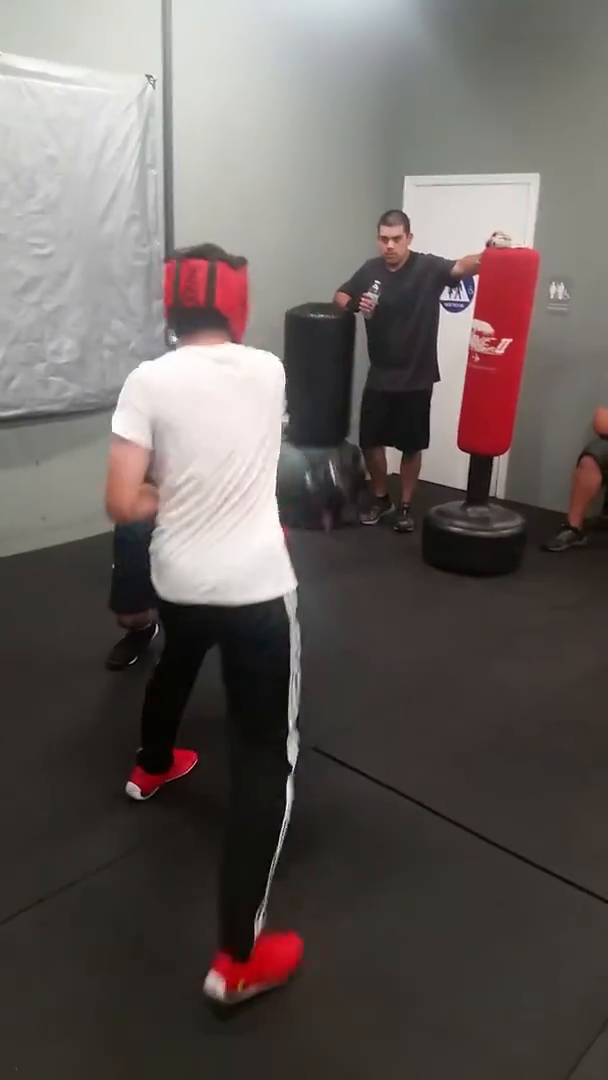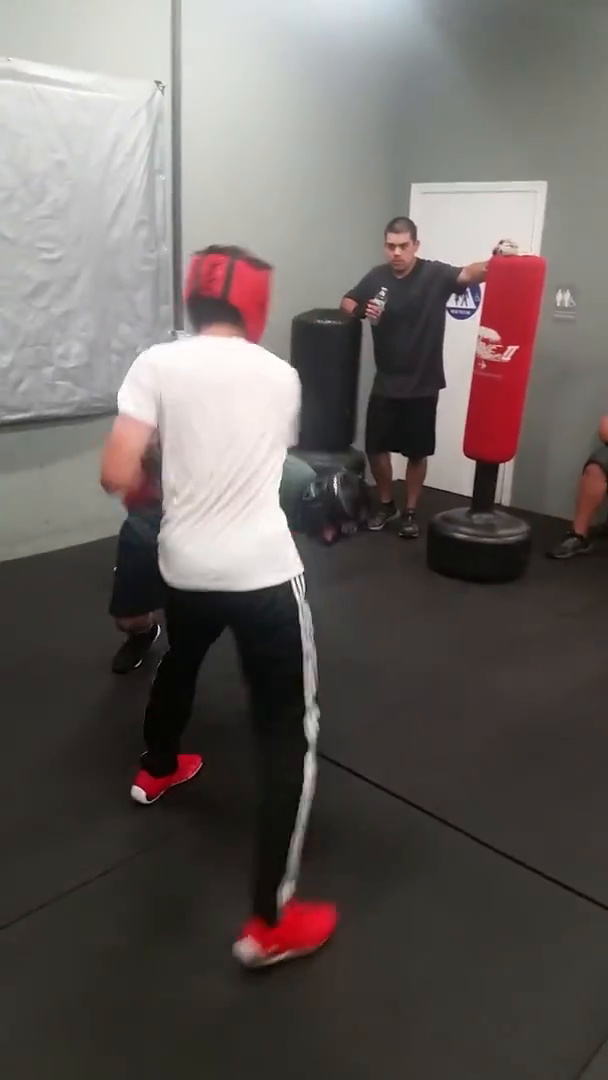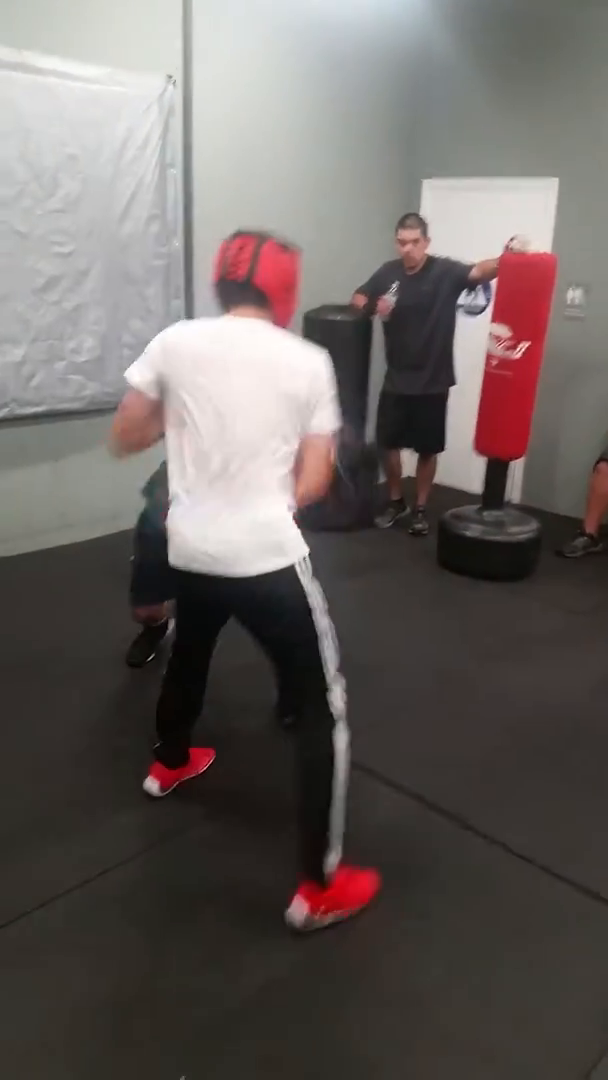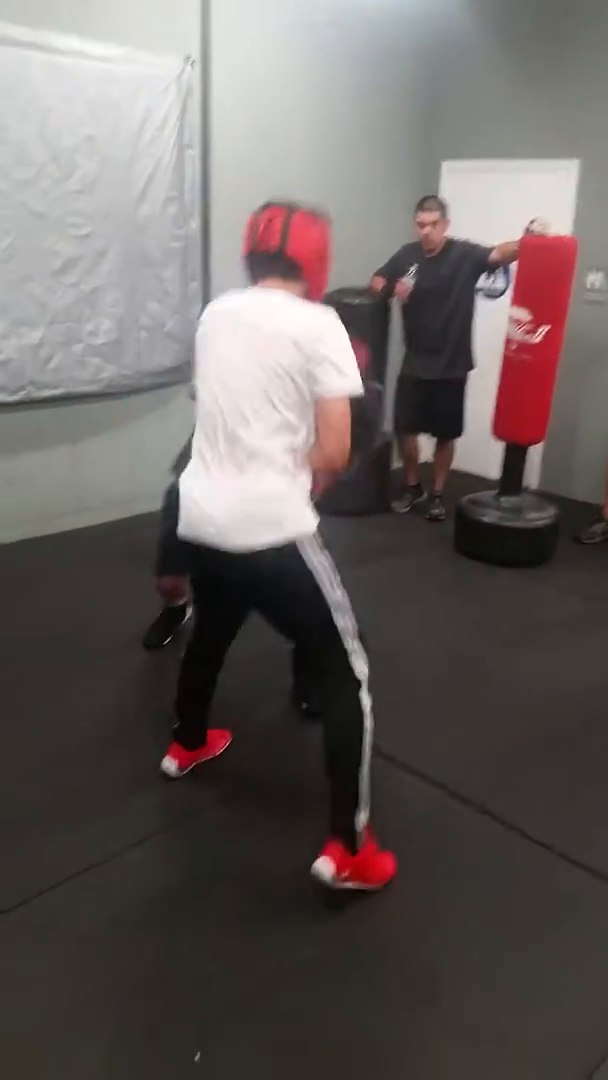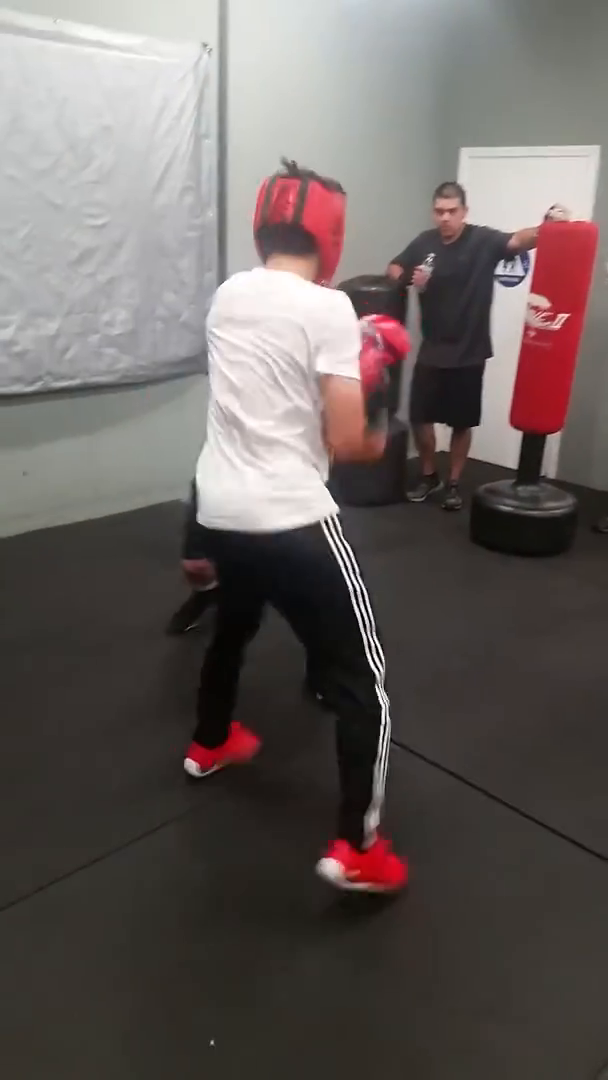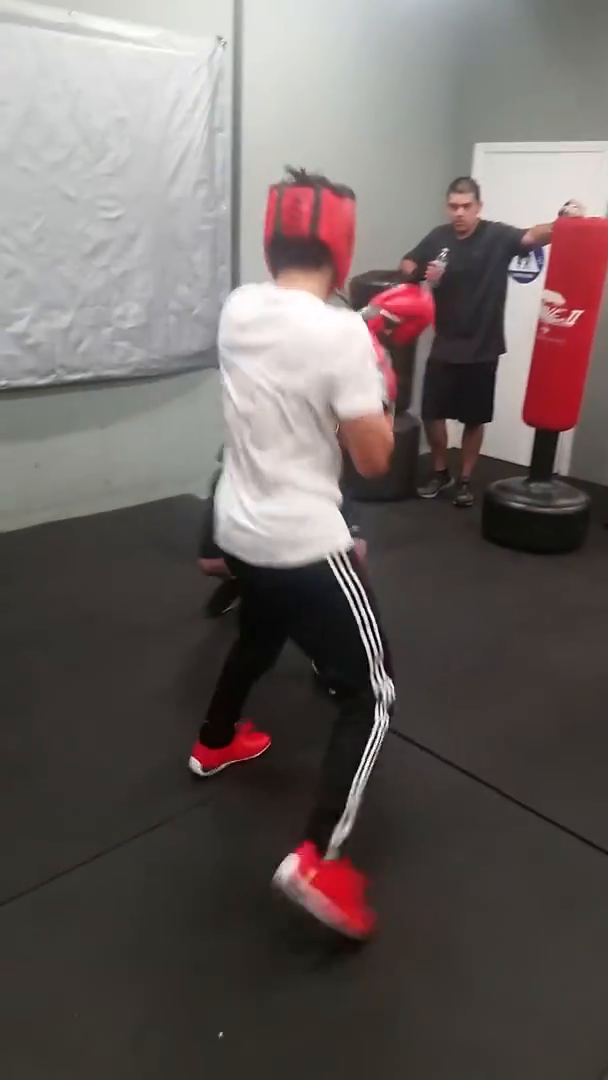
dt=0.1s
person 1, frame 1
left shoulder: (149, 380)
right shoulder: (265, 370)
left elbow: (121, 502)
left wrist: (172, 501)
left hip: (178, 580)
right hip: (257, 587)
left knee: (177, 661)
right knee: (265, 759)
left ankle: (152, 768)
right ankle: (239, 954)
person 1, frame 2
left shoulder: (157, 364)
right shoulder: (279, 373)
left elbow: (119, 476)
left wrist: (168, 490)
left hip: (186, 568)
right hip: (266, 573)
left knee: (180, 657)
right knee: (290, 733)
left ankle: (157, 771)
right ankle: (271, 921)
person 1, frame 3
left shoulder: (175, 342)
right shoulder: (309, 360)
left elbow: (125, 438)
right elbow: (315, 480)
left hip: (192, 549)
right hip: (267, 554)
left knee: (190, 647)
right knee: (321, 706)
left ankle: (171, 762)
right ankle: (321, 884)
person 1, frame 4
left shoulder: (216, 314)
right shoulder: (320, 326)
right elbow: (330, 455)
left hip: (199, 523)
right hip: (271, 531)
left knee: (210, 630)
right knee: (344, 676)
left ankle: (187, 744)
right ankle: (348, 848)
person 1, frame 5
left shoulder: (228, 296)
right shoulder: (327, 308)
right elbow: (348, 438)
right wrist: (376, 444)
left hip: (219, 511)
right hip: (291, 515)
left knee: (234, 624)
right knee: (358, 674)
left ankle: (210, 741)
right ankle: (357, 846)
person 1, frame 6
left shoulder: (237, 310)
right shoulder: (340, 334)
right elbow: (373, 460)
right wrist: (378, 390)
left hip: (238, 528)
right hip: (307, 541)
left knee: (260, 629)
right knee: (370, 696)
left ankle: (218, 743)
right ankle: (317, 860)
person 2, frame 1
left shoulder: (428, 267)
right shoulder: (371, 269)
left elbow: (461, 267)
right elbow: (340, 296)
right wrist: (355, 304)
left hip: (416, 377)
right hip: (379, 375)
left knee: (411, 445)
right knee: (370, 441)
left ankle: (405, 506)
right ankle: (380, 499)
person 2, frame 2
left shoulder: (434, 274)
right shoulder: (377, 276)
left elbow: (468, 274)
right elbow: (347, 302)
right wrist: (362, 310)
left hip: (422, 384)
right hip: (386, 382)
left knee: (416, 452)
right knee: (376, 446)
left ankle: (411, 512)
right ankle: (386, 505)
person 2, frame 3
left shoulder: (445, 271)
right shoulder: (388, 272)
left elbow: (479, 271)
right elbow: (357, 298)
right wrist: (373, 307)
left hip: (432, 381)
right hip: (396, 378)
left knee: (427, 448)
right knee: (386, 443)
left ankle: (420, 509)
right ankle: (395, 502)
person 2, frame 4
left shoulder: (465, 254)
right shoulder: (407, 254)
left elbow: (499, 254)
right elbow: (376, 281)
right wrist: (392, 289)
left hip: (451, 365)
right hip: (415, 362)
left knee: (445, 433)
right knee: (404, 427)
left ankle: (437, 494)
right ankle: (412, 487)
person 2, frame 5
left shoulder: (484, 241)
right shoulder: (426, 242)
left elbow: (518, 240)
right elbow: (394, 269)
left wrist: (547, 225)
right wrist: (409, 278)
left hip: (469, 353)
right hip: (432, 350)
left knee: (462, 422)
right knee: (420, 416)
left ankle: (454, 484)
right ankle: (428, 476)
person 2, frame 6
left shoulder: (497, 236)
right shoulder: (439, 237)
left elbow: (532, 236)
right elbow: (406, 264)
right wrist: (422, 273)
left hip: (482, 350)
right hip: (444, 346)
left knee: (474, 419)
right knee: (432, 412)
left ankle: (465, 480)
right ankle: (440, 473)
